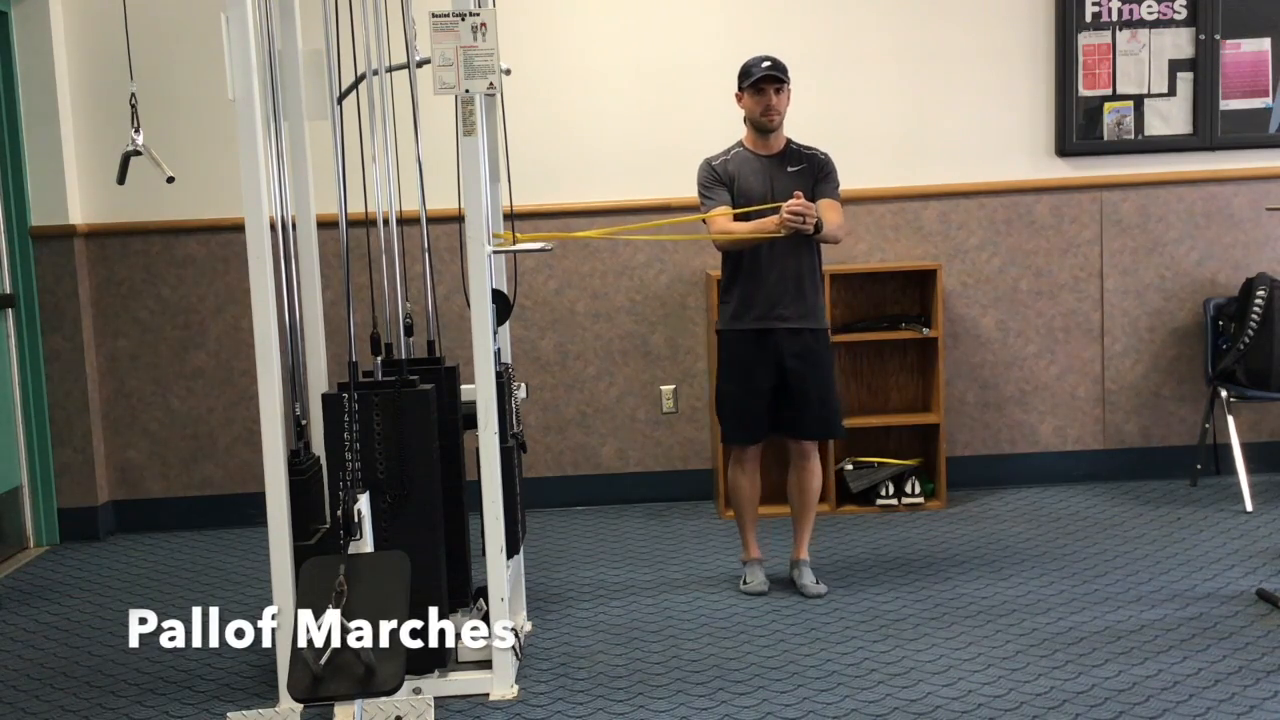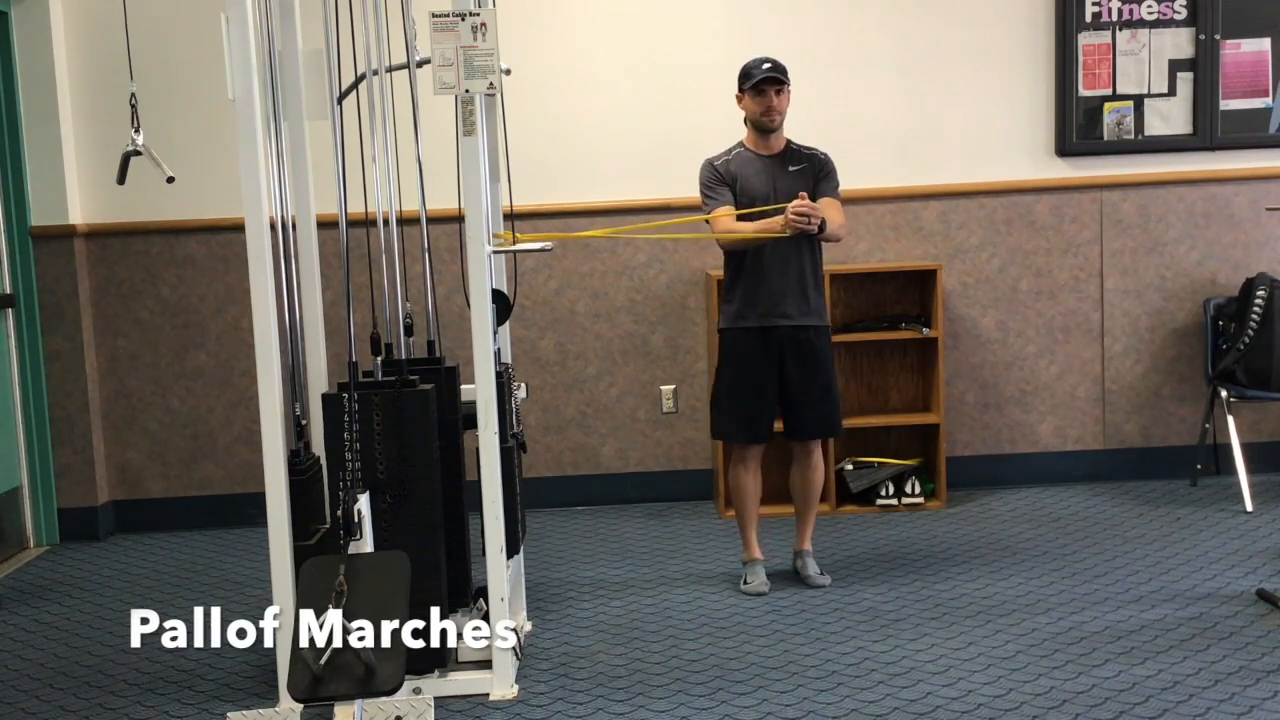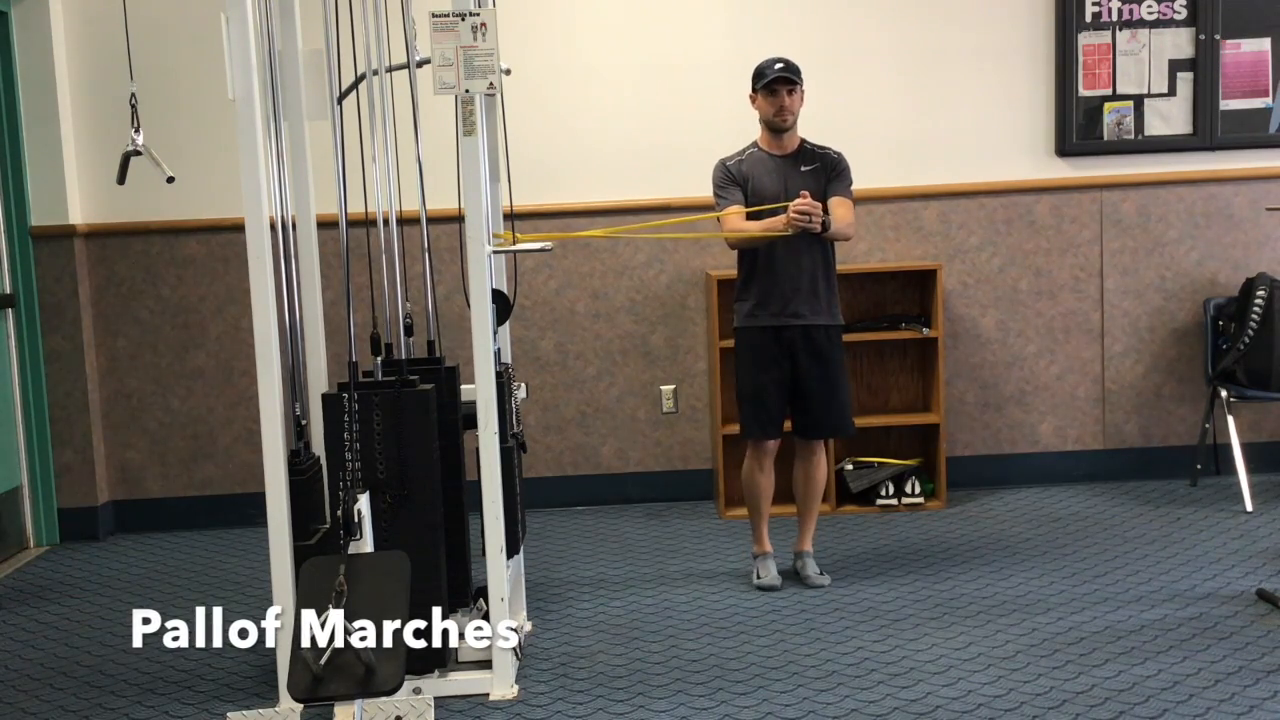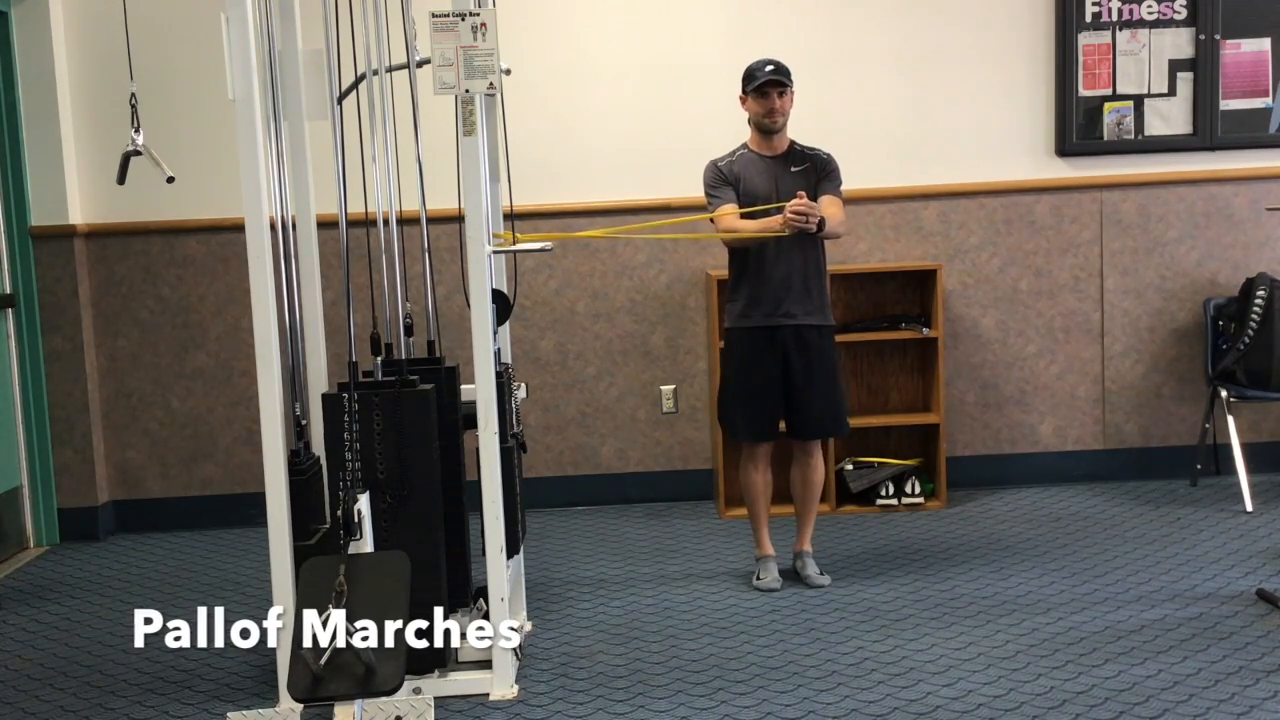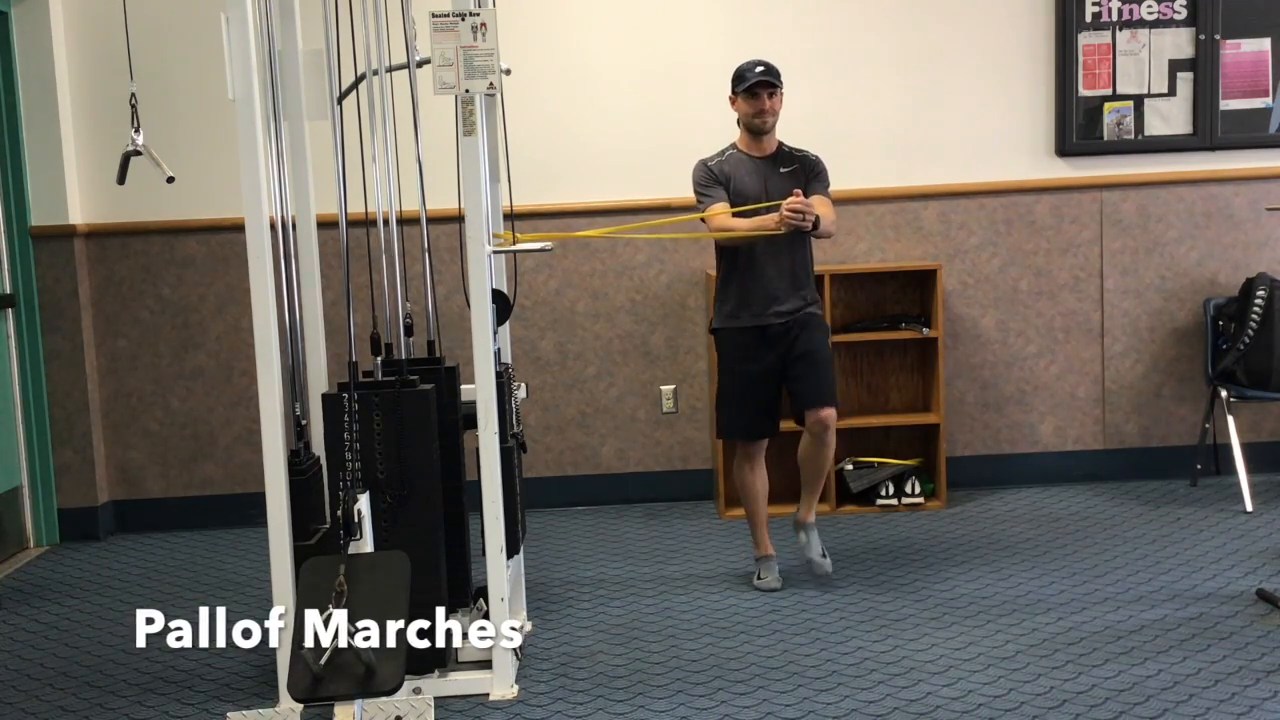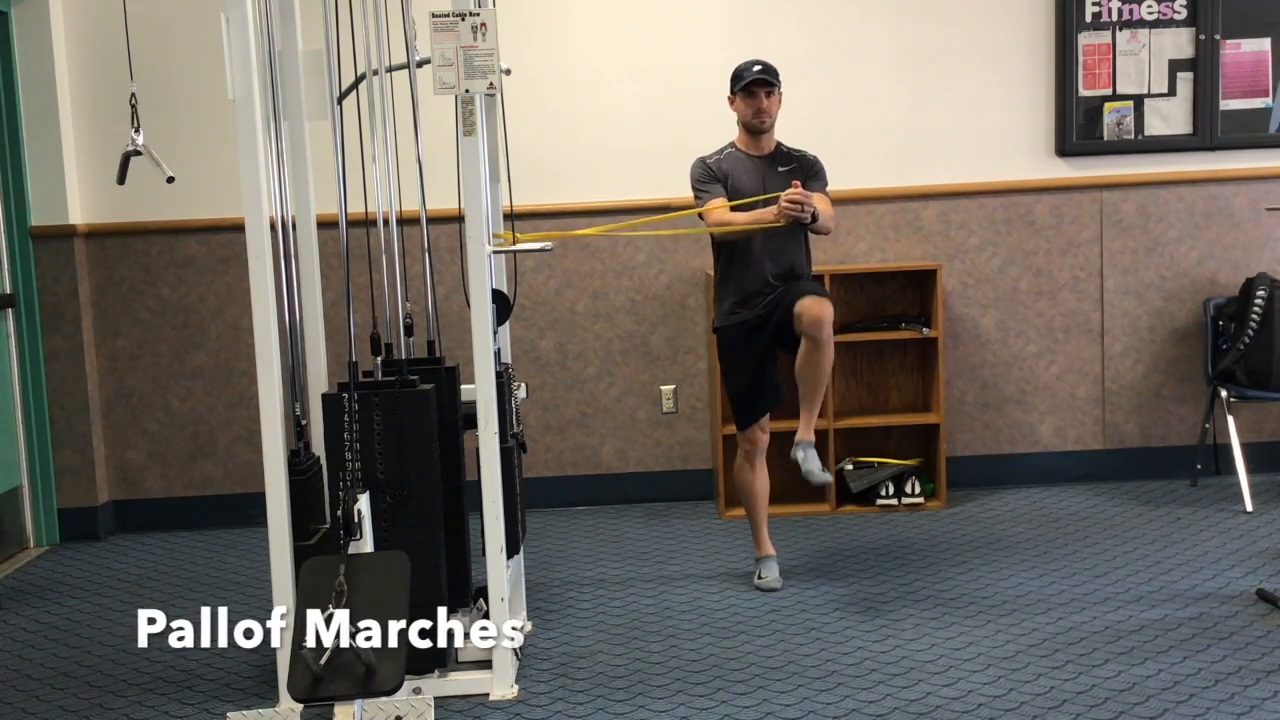
dt=0.4s
person 1, frame 1
left shoulder: (816, 163)
right shoulder: (718, 168)
left elbow: (836, 229)
right elbow: (723, 234)
left wrist: (811, 223)
right wrist: (777, 224)
left hip: (804, 324)
right hip: (744, 327)
left knee: (806, 445)
right knee: (745, 447)
left ankle: (801, 559)
right ankle: (752, 557)
person 1, frame 2
left shoulder: (816, 162)
right shoulder: (719, 168)
left elbow: (837, 228)
right elbow: (725, 233)
left wrist: (815, 222)
right wrist: (782, 223)
left hip: (806, 321)
right hip: (747, 324)
left knee: (809, 442)
right knee: (747, 446)
left ankle: (804, 549)
right ankle: (752, 557)
person 1, frame 3
left shoulder: (830, 163)
right shoulder: (733, 169)
left elbow: (846, 227)
right elbow: (734, 233)
left wrist: (819, 222)
right wrist: (784, 222)
left hip: (818, 320)
right hip: (760, 323)
left knee: (812, 441)
right knee: (763, 441)
left ankle: (805, 550)
right ankle: (763, 551)
person 1, frame 4
left shoulder: (819, 163)
right shoulder: (723, 170)
left elbow: (837, 224)
right elbow: (729, 230)
left wrist: (815, 221)
right wrist: (781, 222)
left hip: (809, 321)
right hip: (751, 324)
left knee: (809, 442)
right knee: (756, 444)
left ankle: (804, 550)
right ankle: (764, 554)
person 1, frame 5
left shoulder: (807, 164)
right shoulder: (713, 169)
left elbow: (828, 225)
right elbow: (722, 229)
left wrist: (810, 219)
right wrist: (776, 220)
left hip: (798, 309)
right hip: (742, 320)
left knee: (823, 419)
right knee: (749, 442)
left ankle: (807, 518)
right ankle: (764, 552)
person 1, frame 6
left shoulder: (805, 164)
right shoulder: (711, 167)
left elbow: (828, 221)
right elbow: (720, 224)
left wrist: (809, 211)
right wrist: (774, 212)
left hip: (790, 290)
right hip: (740, 310)
left knee: (819, 314)
right knee: (752, 437)
left ankle: (805, 438)
right ankle: (765, 552)
